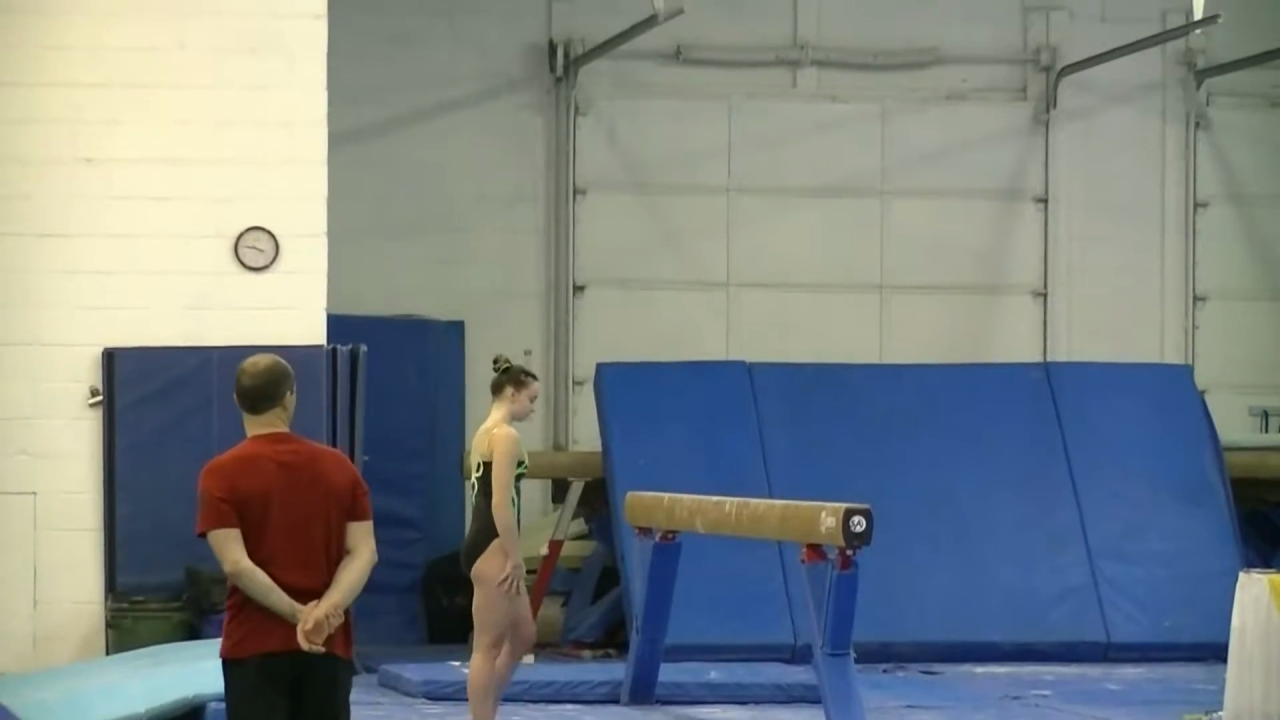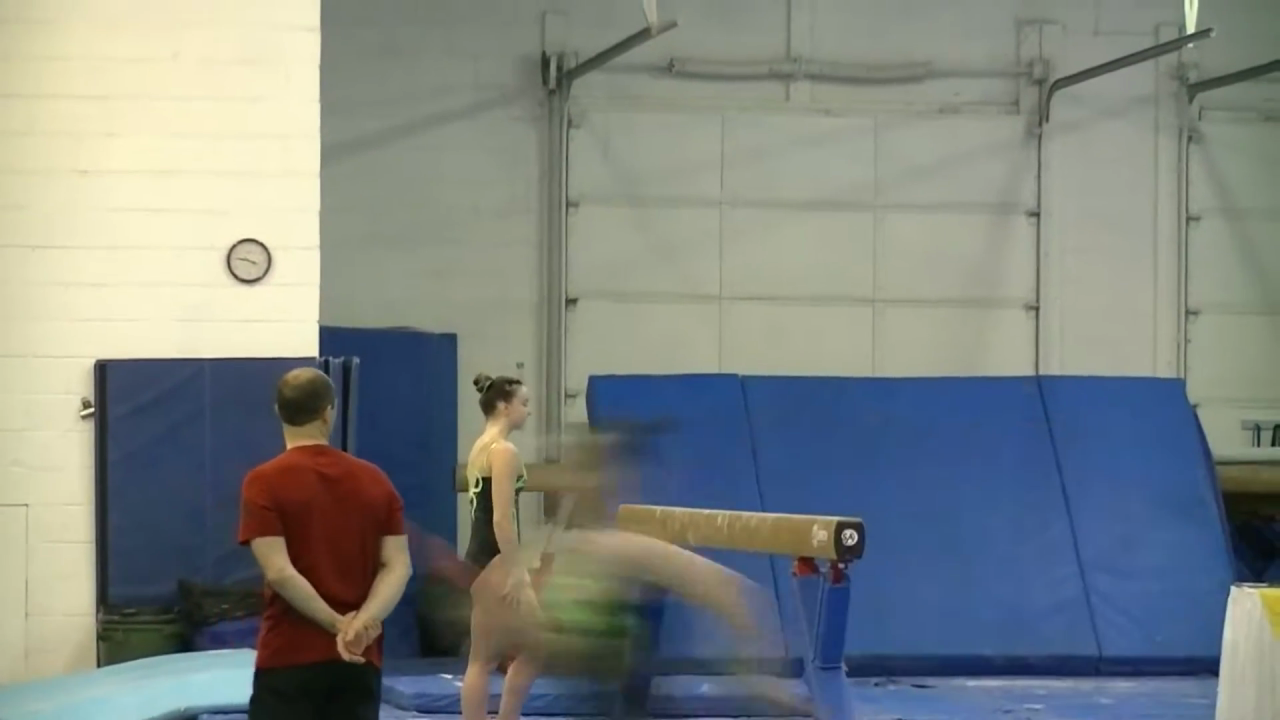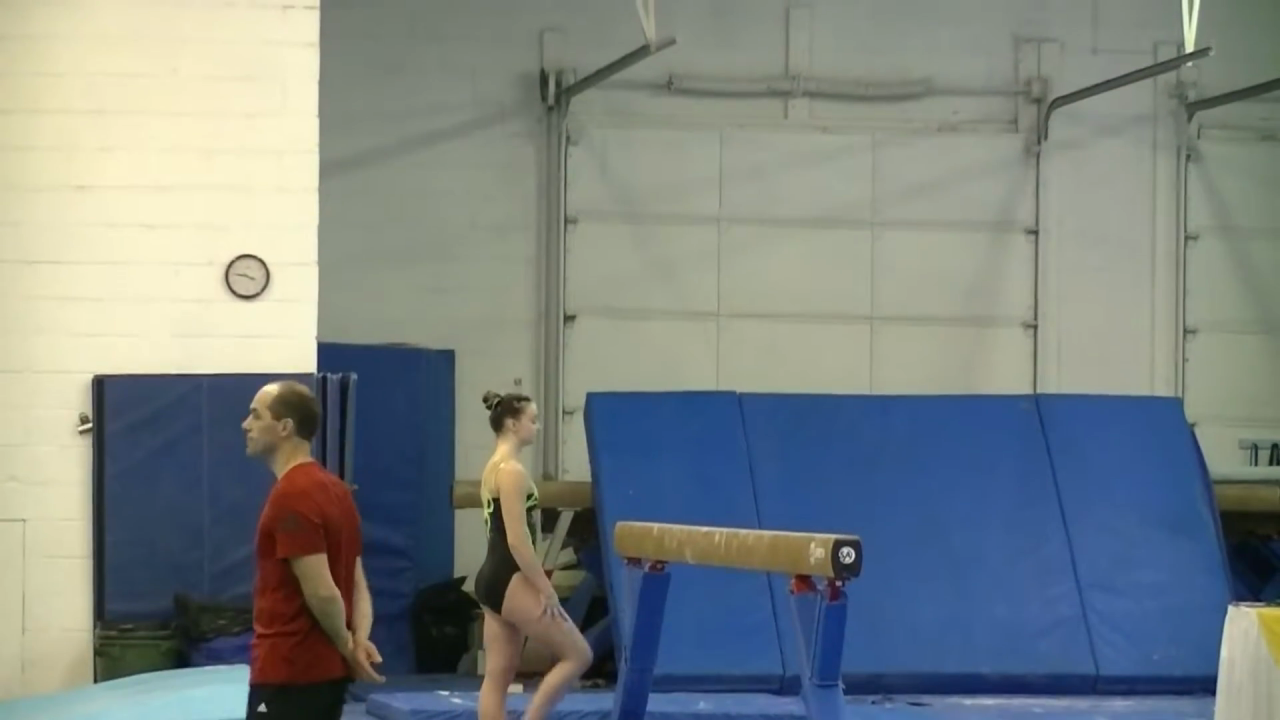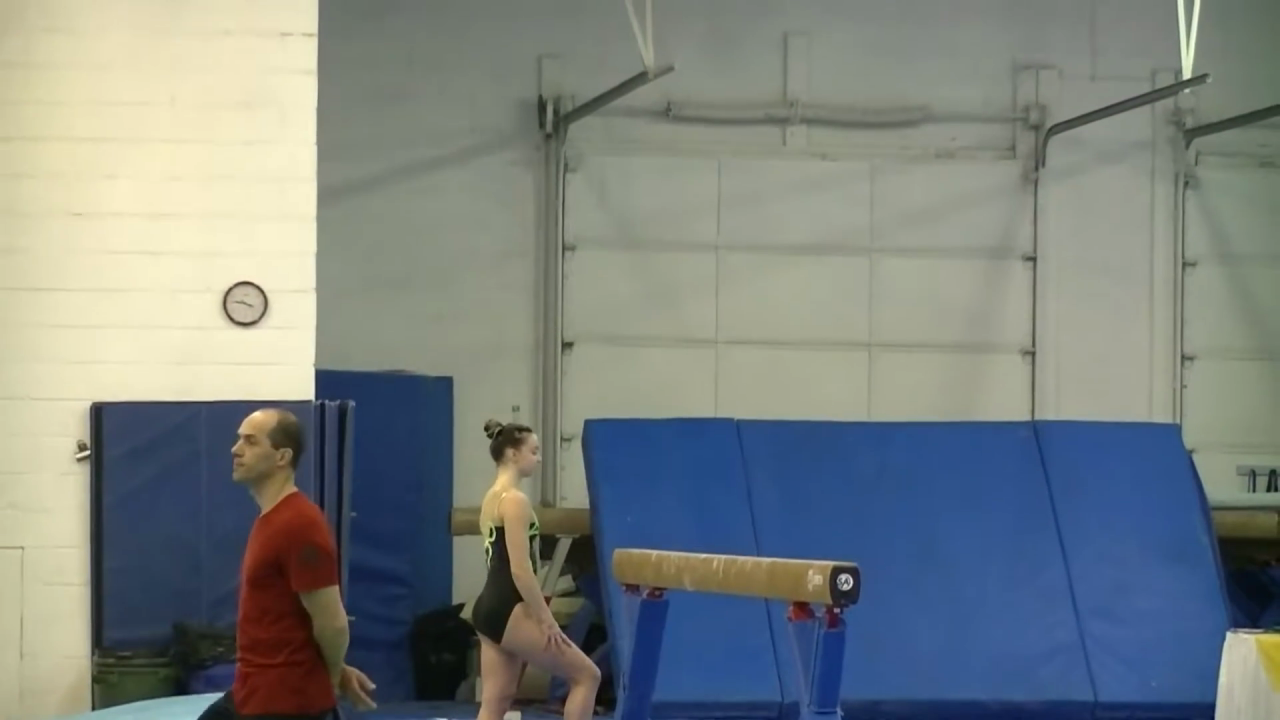
dt=0.7s
person 1, frame 1
left shoulder: (222, 474)
right shoulder: (339, 466)
left elbow: (235, 565)
right elbow: (363, 552)
left wrist: (298, 614)
right wrist: (328, 609)
left hip: (255, 647)
right hip: (329, 646)
person 1, frame 2
left shoulder: (264, 483)
right shoulder: (374, 480)
left elbow: (278, 572)
right elbow: (398, 566)
left wrist: (337, 624)
right wrist: (364, 621)
left hip: (289, 657)
right hip: (359, 659)
person 1, frame 3
left shoulder: (291, 495)
right shoulder: (331, 489)
left elbow: (321, 591)
right elbow: (355, 582)
left wrist: (346, 646)
right wrist: (357, 639)
left hip: (290, 668)
right hip: (320, 666)
person 1, frame 4
left shoulder: (299, 525)
right shoulder: (271, 520)
left elbow: (332, 623)
left wrist: (336, 677)
right wrist: (337, 672)
right hip: (253, 692)
person 2, frame 1
left shoulder: (486, 432)
right shoulder: (506, 435)
right elbow: (501, 502)
right wrist: (515, 558)
left hip: (483, 544)
right hip: (492, 547)
left knee: (523, 636)
right knee: (489, 646)
person 2, frame 2
left shoulder: (482, 447)
right shoulder: (504, 450)
right elbow: (502, 519)
right wrist: (514, 573)
left hip: (486, 558)
right hip: (493, 562)
right knee: (483, 659)
person 2, frame 3
left shoulder: (494, 466)
right shoulder: (512, 470)
right elbow: (518, 540)
right wrist: (545, 589)
left hip: (492, 578)
right hip: (509, 580)
left knee: (498, 674)
right knee: (577, 655)
person 2, frame 4
left shoulder: (492, 496)
right shoulder: (515, 500)
right elbow: (520, 569)
right wrist: (546, 620)
left hip: (490, 607)
right hip: (508, 610)
right knee: (586, 675)
